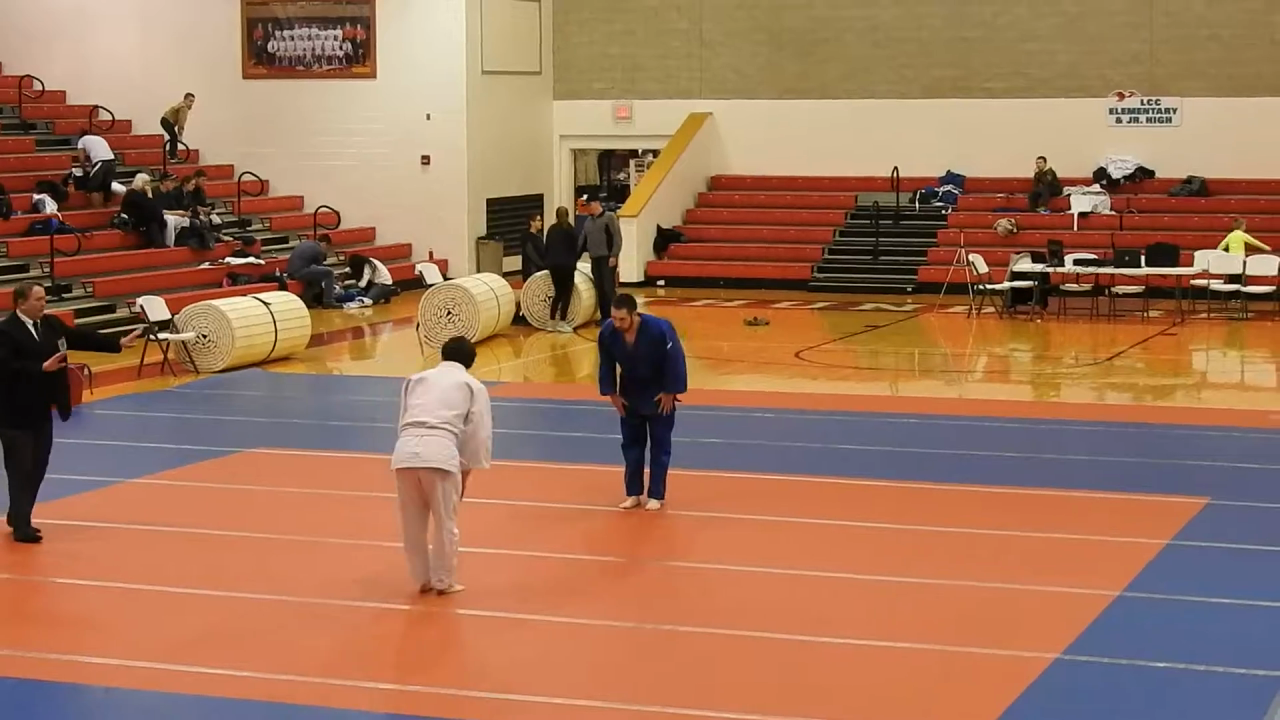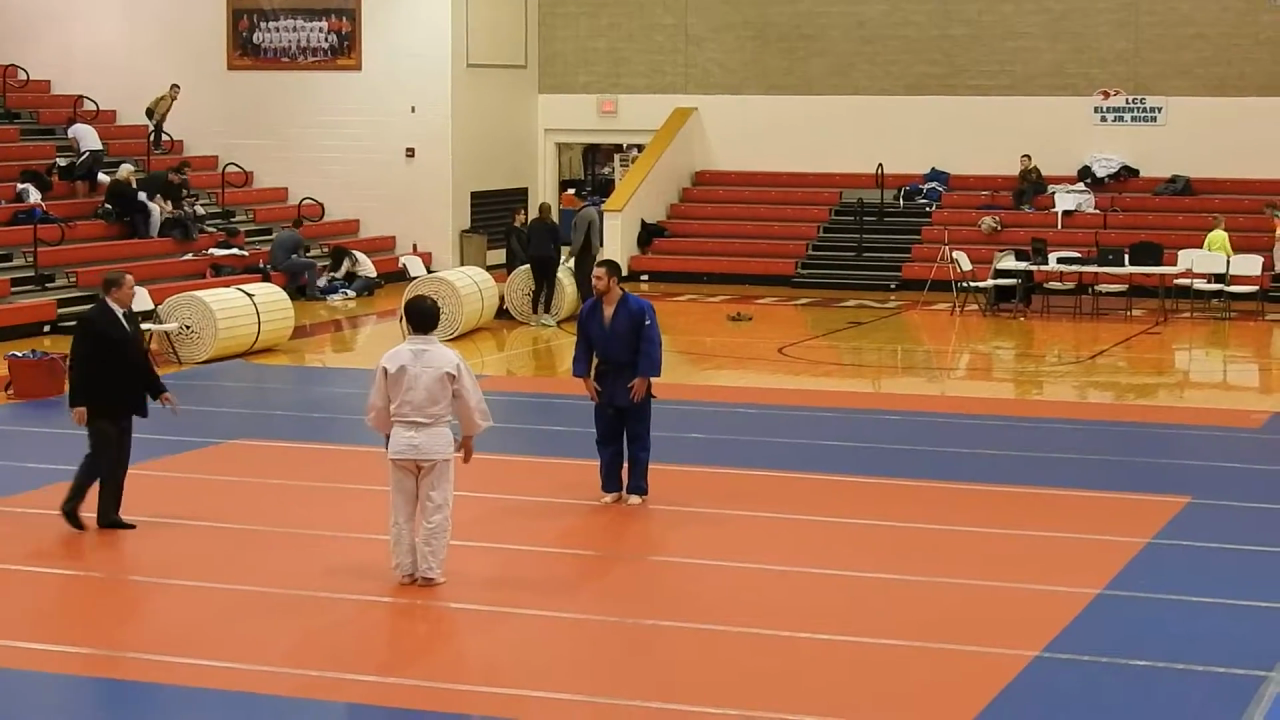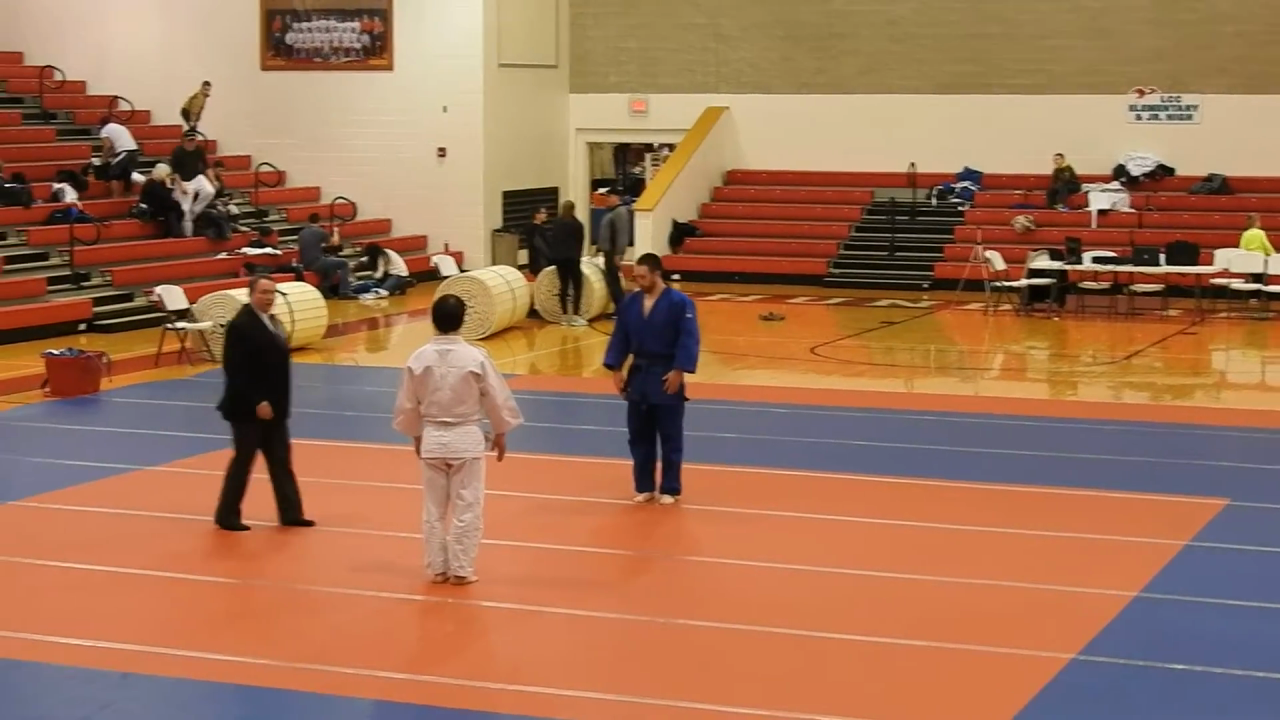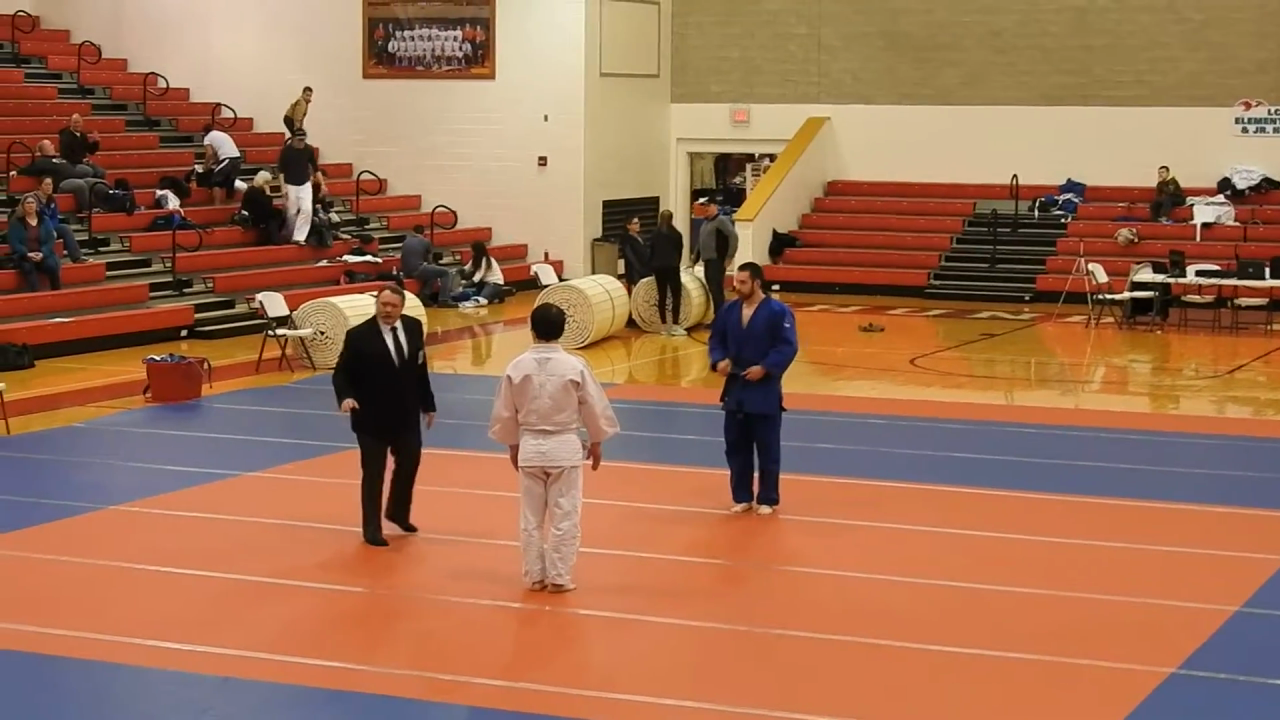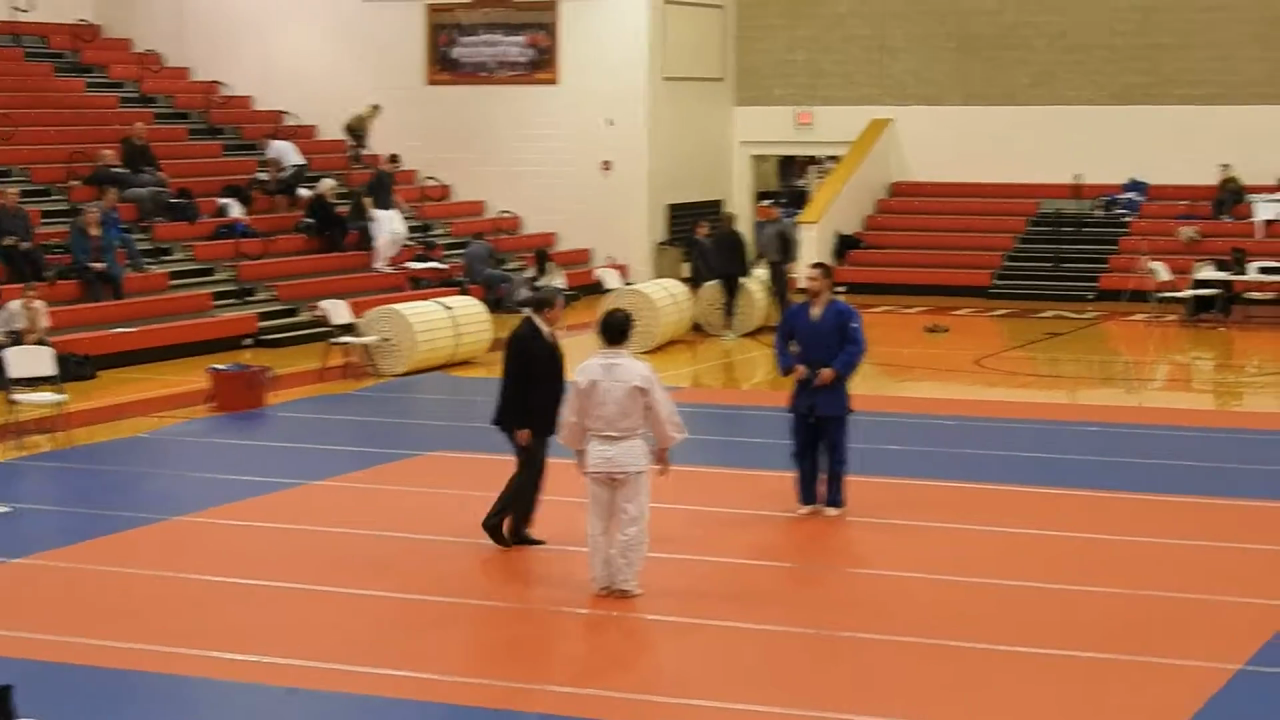
dt=1s
person 1, frame 1
left shoulder: (416, 379)
right shoulder: (473, 386)
right elbow: (478, 433)
right wrist: (466, 471)
left hip: (405, 449)
right hip: (440, 451)
left knee: (413, 523)
right knee: (445, 523)
left ankle: (424, 579)
right ankle: (443, 581)
person 1, frame 2
left shoulder: (391, 358)
right shoulder: (450, 358)
left elbow: (378, 405)
right elbow: (469, 401)
left wrist: (389, 433)
right wrist: (468, 436)
left hip: (401, 440)
right hip: (436, 441)
left knee: (401, 511)
right knee: (435, 511)
left ankle: (406, 570)
right ankle: (429, 571)
person 1, frame 3
left shoulder: (418, 359)
right shoulder: (475, 357)
left elbow: (408, 404)
right elbow: (496, 398)
left wrist: (417, 436)
right wrist: (500, 432)
left hip: (432, 439)
right hip: (466, 439)
left knee: (434, 509)
right knee: (467, 508)
left ankle: (437, 568)
right ankle: (461, 569)
person 1, frame 4
left shoulder: (517, 367)
right shoulder: (574, 366)
left elbow: (505, 412)
right elbow: (594, 407)
left wrist: (513, 445)
right wrist: (596, 442)
left hip: (530, 447)
right hip: (565, 447)
left knee: (531, 517)
right knee: (564, 517)
left ankle: (535, 576)
right ankle: (559, 577)
person 1, frame 5
left shoulder: (584, 371)
right shoulder: (640, 371)
left elbow: (573, 417)
right elbow: (660, 413)
left wrist: (580, 450)
right wrist: (662, 448)
left hip: (597, 452)
right hip: (631, 452)
left knee: (598, 522)
right knee: (631, 522)
left ankle: (601, 581)
right ankle: (625, 582)
person 2, frame 1
left shoulder: (51, 324)
left elbow: (80, 338)
left wrist: (118, 343)
right wrist: (42, 368)
left hip: (41, 410)
left knee: (38, 465)
right ankle: (21, 526)
person 2, frame 2
left shoulder: (129, 317)
right shoulder: (92, 320)
left elbow: (140, 357)
right elbow: (79, 364)
left wrist: (158, 390)
right wrist: (79, 402)
left hip: (123, 402)
right hip: (100, 403)
left knee: (119, 459)
right knee: (101, 456)
left ankle: (108, 514)
right ankle: (71, 505)
person 2, frame 3
left shoulder: (269, 319)
right shoulder: (241, 325)
right elbow: (235, 369)
right wrist: (256, 401)
left hip: (271, 404)
right hip: (248, 407)
left knee: (281, 457)
right knee: (244, 458)
left ankle: (291, 513)
right ankle: (227, 515)
person 2, frame 4
left shoulder: (414, 327)
right shoulder: (358, 336)
left elbow: (421, 369)
right elbow: (341, 373)
left wrist: (428, 404)
right wrist: (346, 396)
left hip: (407, 414)
right hip: (372, 417)
left knee: (409, 464)
right knee: (373, 473)
left ankle: (398, 513)
right ankle: (372, 528)
person 2, frame 5
left shoulder: (542, 333)
right shoulder: (523, 337)
right elbow: (513, 383)
left wrist: (552, 415)
right wrist: (519, 423)
left hip: (539, 417)
right hip: (525, 419)
left knee: (533, 471)
right knee: (530, 471)
left ankle: (517, 529)
right ankle: (495, 520)
person 3, frame 1
left shoulder: (659, 329)
right shoulder: (607, 332)
left elbow: (675, 362)
right elbow: (606, 365)
left wrist: (670, 392)
right wrist: (612, 394)
left hip: (658, 391)
right hip: (630, 390)
left knee: (660, 443)
right knee: (631, 441)
left ankle: (656, 494)
right ankle: (633, 492)
person 3, frame 2
left shoulder: (639, 308)
right shoulder: (588, 309)
left elbow: (651, 345)
right elbow: (583, 346)
left wrist: (643, 378)
right wrist: (586, 377)
left hip: (633, 382)
right hip: (604, 380)
left knee: (637, 439)
right knee: (606, 438)
left ankle: (636, 490)
right ankle: (612, 488)
person 3, frame 3
left shoulder: (679, 302)
right shoulder: (630, 302)
left elbow: (689, 340)
right elbow: (620, 338)
left wrist: (678, 370)
right wrist: (616, 368)
left hip: (666, 377)
right hip: (638, 375)
left knee: (670, 437)
right knee: (639, 436)
left ankle: (669, 489)
right ankle: (644, 487)
person 3, frame 4
left shoulder: (778, 312)
right shoulder: (729, 310)
left elbow: (788, 347)
right elbow: (716, 339)
left wrist: (764, 368)
right wrist: (719, 359)
left hip: (764, 390)
right hip: (735, 387)
left knee: (767, 449)
right knee: (736, 446)
left ankle: (767, 499)
right ankle: (742, 497)
person 3, frame 5
left shoulder: (844, 313)
right shoulder: (795, 312)
left elbow: (855, 348)
right elbow: (782, 343)
left wrist: (835, 371)
right wrist: (793, 366)
left hip: (831, 391)
right hip: (804, 390)
left knee: (833, 450)
right knee: (803, 448)
left ankle: (833, 501)
right ankle: (808, 499)
